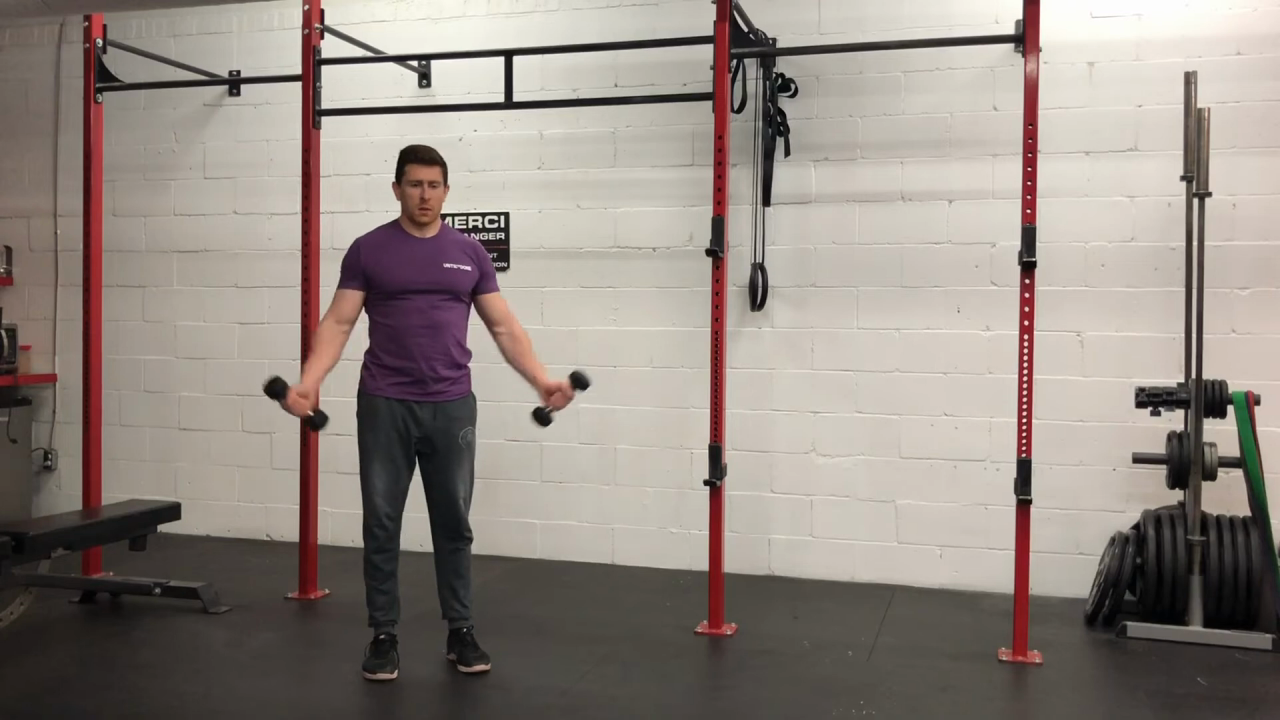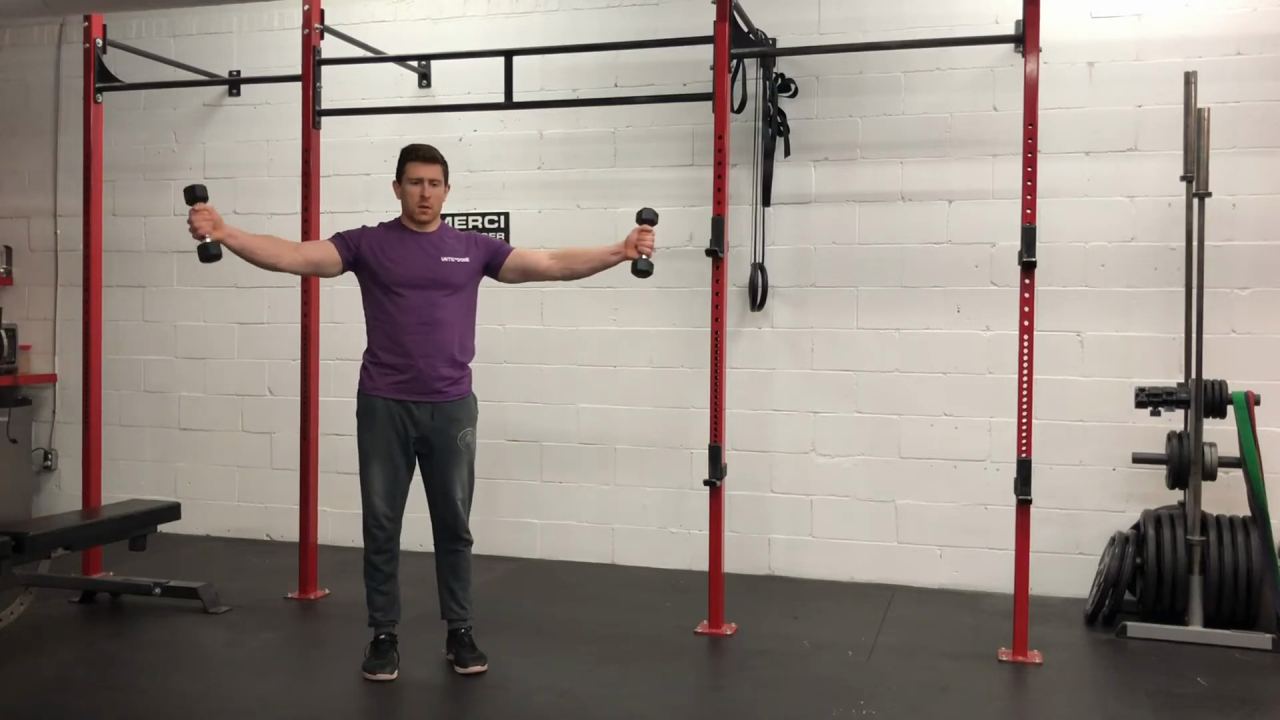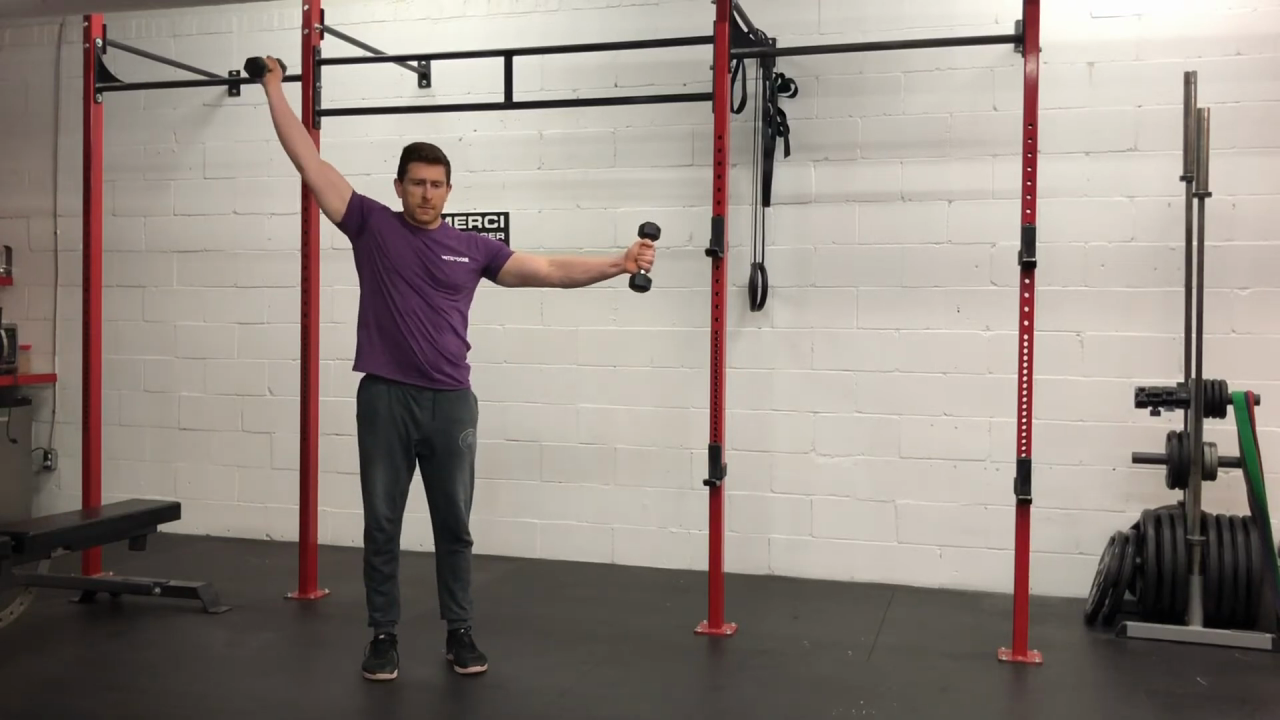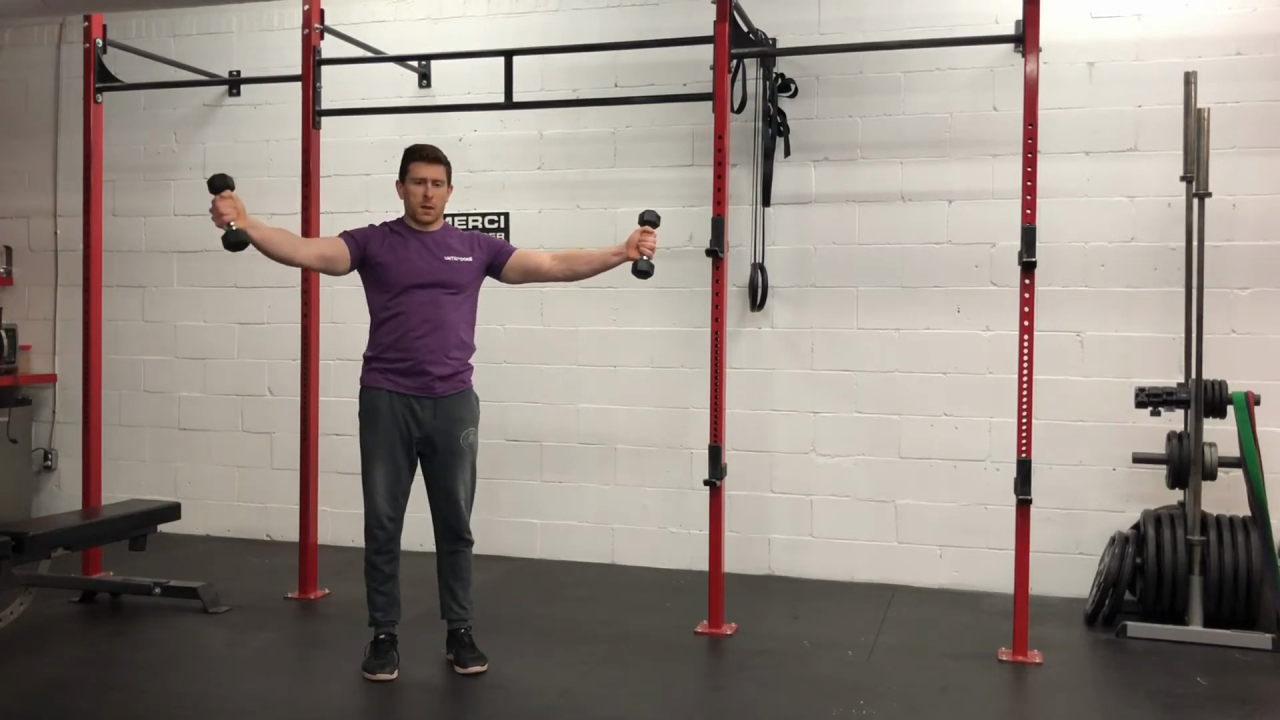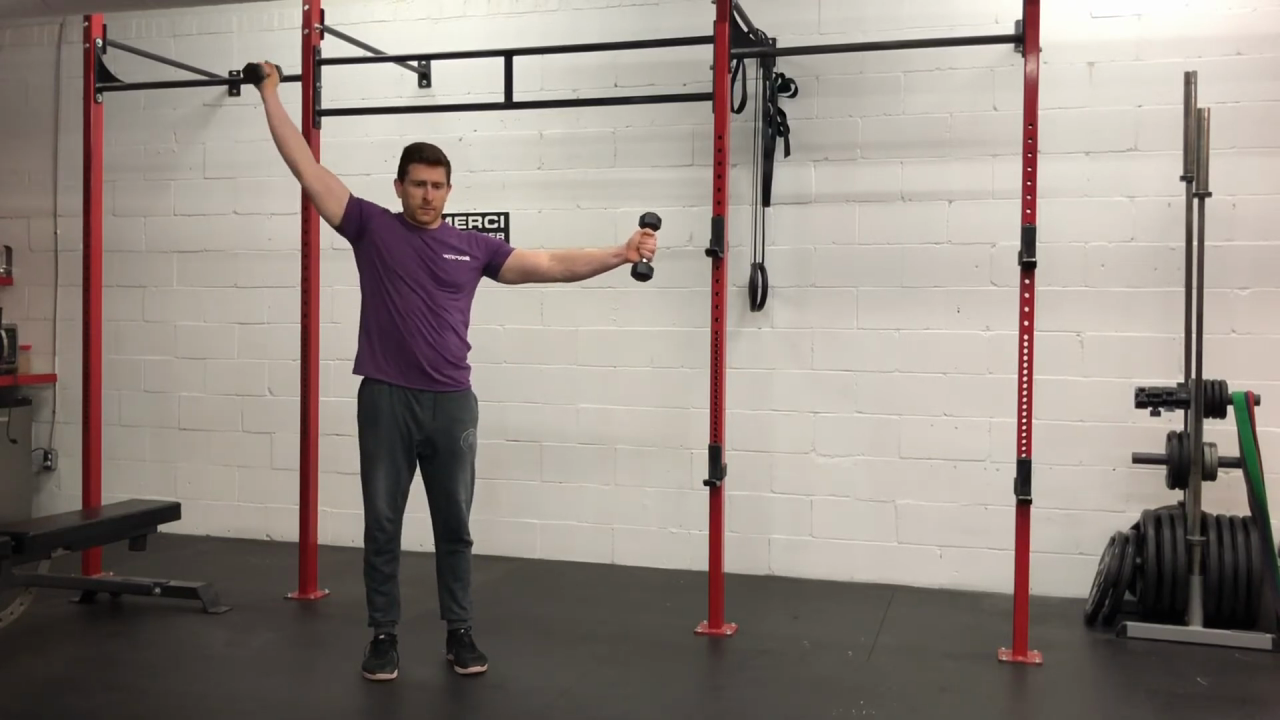
dt=1s
person 1, frame 1
left shoulder: (469, 253)
right shoulder: (368, 250)
left elbow: (503, 324)
right elbow: (338, 321)
left wrist: (541, 380)
right wrist: (308, 381)
left hip: (451, 406)
right hip: (384, 405)
left knee: (453, 525)
right knee: (381, 526)
left ankle: (460, 631)
right ankle: (384, 635)
person 1, frame 2
left shoulder: (472, 248)
right shoulder: (368, 243)
left elbow: (551, 264)
right elbow: (295, 256)
left wrist: (620, 250)
right wrist: (225, 234)
left hip: (451, 407)
right hip: (383, 405)
left knee: (454, 526)
right knee: (381, 527)
left ankle: (459, 632)
right ankle: (383, 635)
person 1, frame 3
left shoulder: (472, 249)
right shoulder: (371, 226)
left elbow: (548, 271)
right elbow: (309, 162)
left wrist: (617, 264)
right wrist: (273, 88)
left hip: (451, 403)
right hip: (385, 399)
left knee: (454, 527)
right knee: (381, 526)
left ankle: (458, 632)
right ankle: (383, 635)
person 1, frame 4
left shoulder: (474, 247)
right shoulder: (373, 242)
left elbow: (551, 265)
right elbow: (306, 251)
left wrist: (620, 252)
right wrist: (244, 223)
left hip: (452, 404)
right hip: (386, 401)
left knee: (455, 526)
right knee: (382, 526)
left ankle: (459, 633)
right ankle: (383, 636)
person 1, frame 5
left shoulder: (473, 247)
right shoulder: (372, 228)
left elbow: (550, 266)
right elbow: (306, 167)
left wrist: (620, 253)
right wrist: (270, 92)
left hip: (452, 402)
right hip: (385, 399)
left knee: (454, 527)
right knee: (382, 526)
left ankle: (459, 632)
right ankle: (383, 635)
